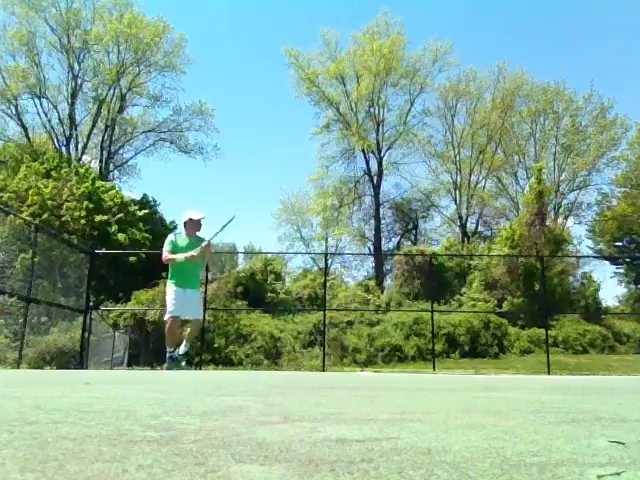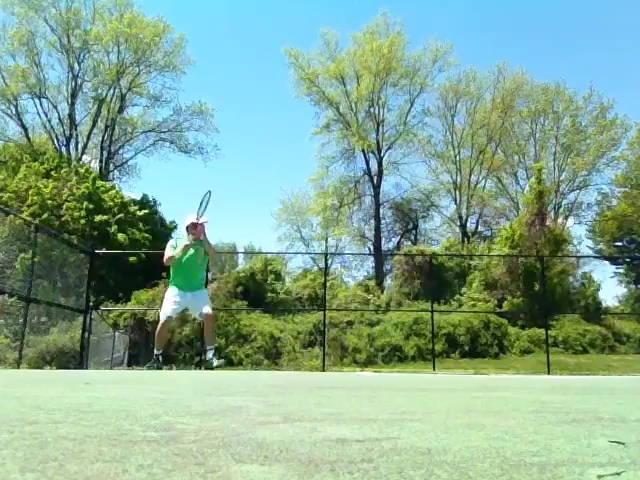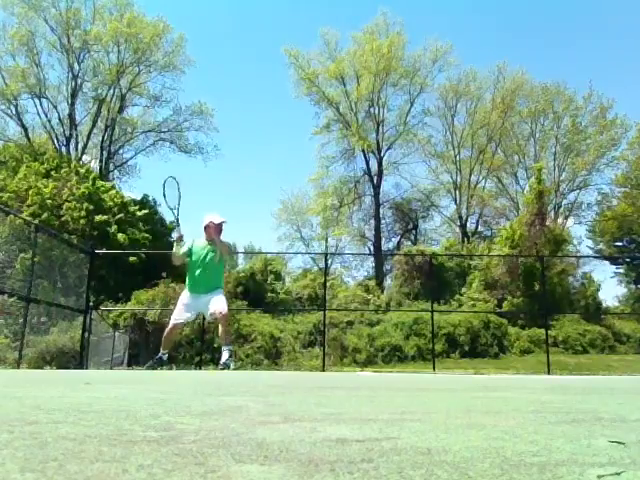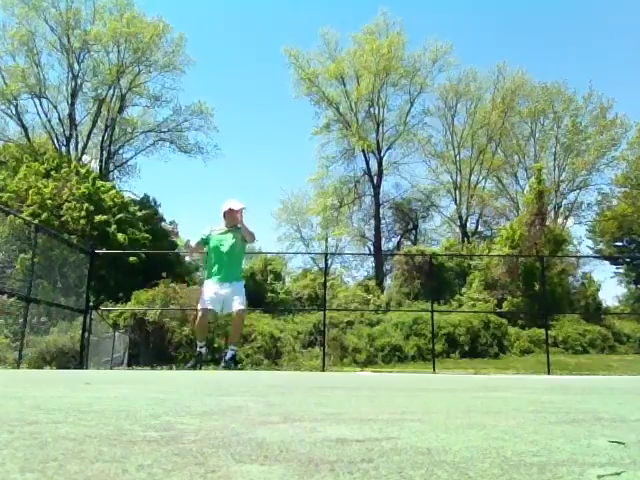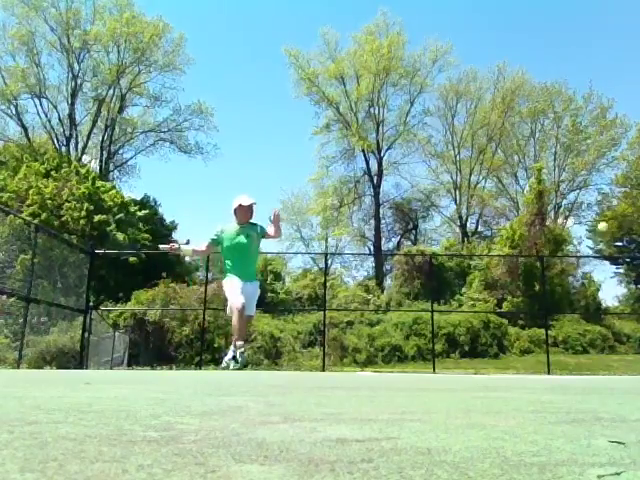
dt=0.2s
person 1, frame 1
left shoulder: (201, 241)
right shoulder: (173, 237)
left elbow: (209, 260)
right elbow: (165, 258)
left wrist: (207, 250)
right wrist: (185, 256)
left hip: (194, 289)
right hip: (176, 286)
left knee: (197, 323)
right knee: (172, 320)
left ankle: (182, 351)
right ankle: (170, 354)
person 1, frame 2
left shoulder: (203, 245)
right shoulder: (175, 242)
left elbow: (212, 254)
right elbow: (167, 260)
left wrist: (204, 238)
right wrist: (182, 249)
left hip: (198, 291)
right hip: (176, 291)
left knee: (209, 316)
right knee: (164, 321)
left ankle: (211, 356)
right ankle: (157, 357)
person 1, frame 3
left shoulder: (222, 245)
right shoulder: (192, 244)
left elbow: (227, 253)
right elbow: (177, 261)
left wrist: (216, 238)
right wrist: (178, 246)
left hip: (213, 292)
right hip: (190, 294)
left knee: (223, 314)
right knee: (174, 327)
left ankle: (226, 357)
right ankle: (162, 356)
person 1, frame 4
left shoulder: (242, 233)
right shoulder: (211, 233)
left elbow: (251, 239)
left wrist: (241, 224)
left hip: (235, 283)
right hip: (213, 282)
left knee: (239, 314)
right knee: (203, 314)
left ankle: (230, 355)
right ankle: (200, 352)
person 1, frame 5
left shoulder: (257, 229)
right shoulder: (223, 232)
left elbow: (275, 234)
right elbow: (204, 251)
left wrist: (276, 223)
right wrist: (181, 248)
left hip: (252, 282)
right hip: (233, 279)
left knee: (246, 319)
right knee: (238, 307)
left ankle: (230, 356)
right ankle: (239, 351)
